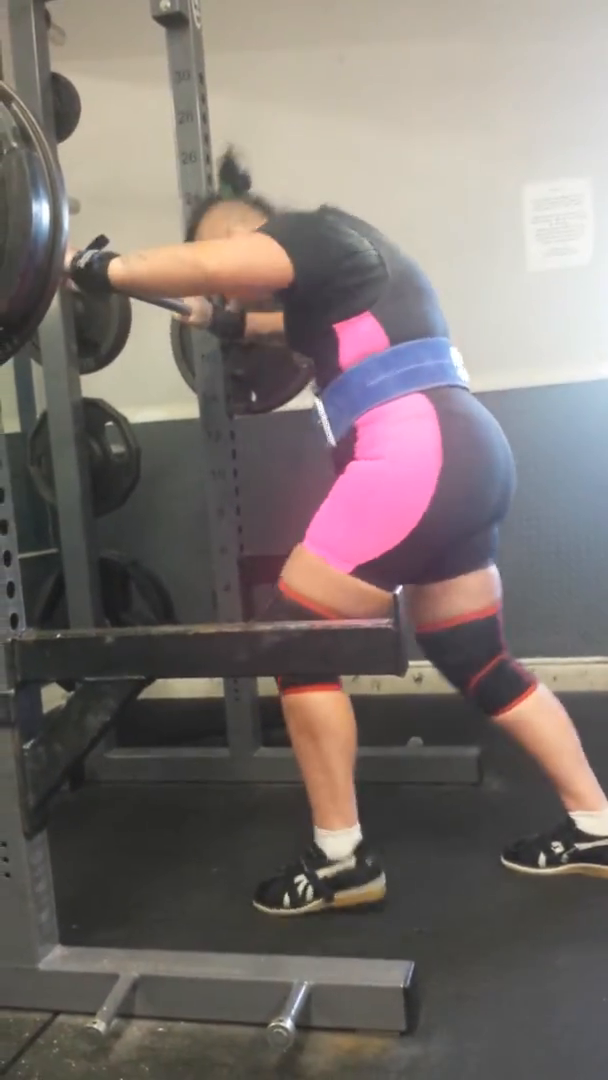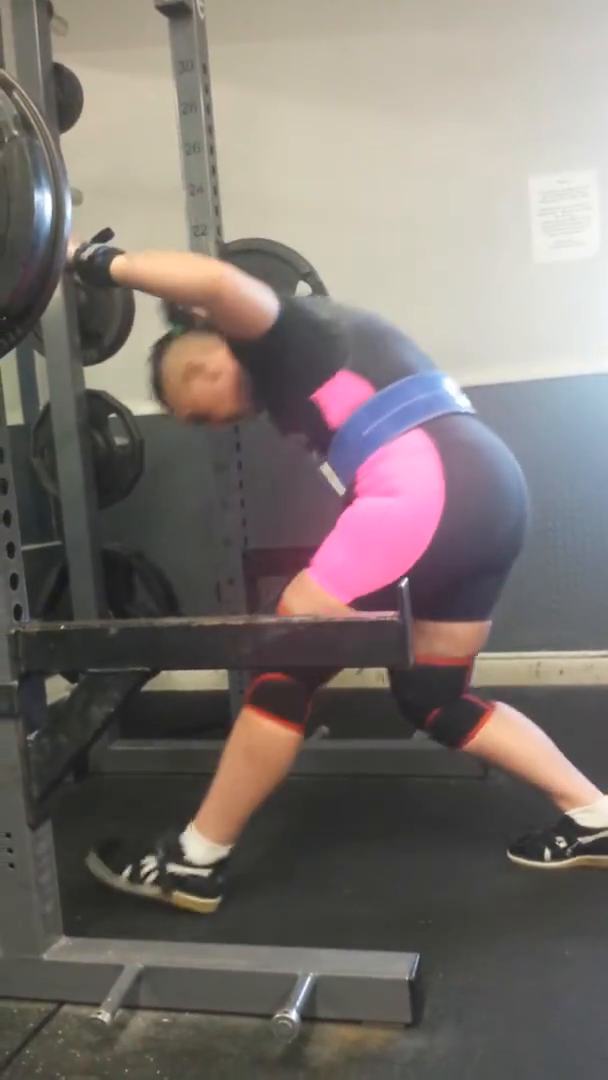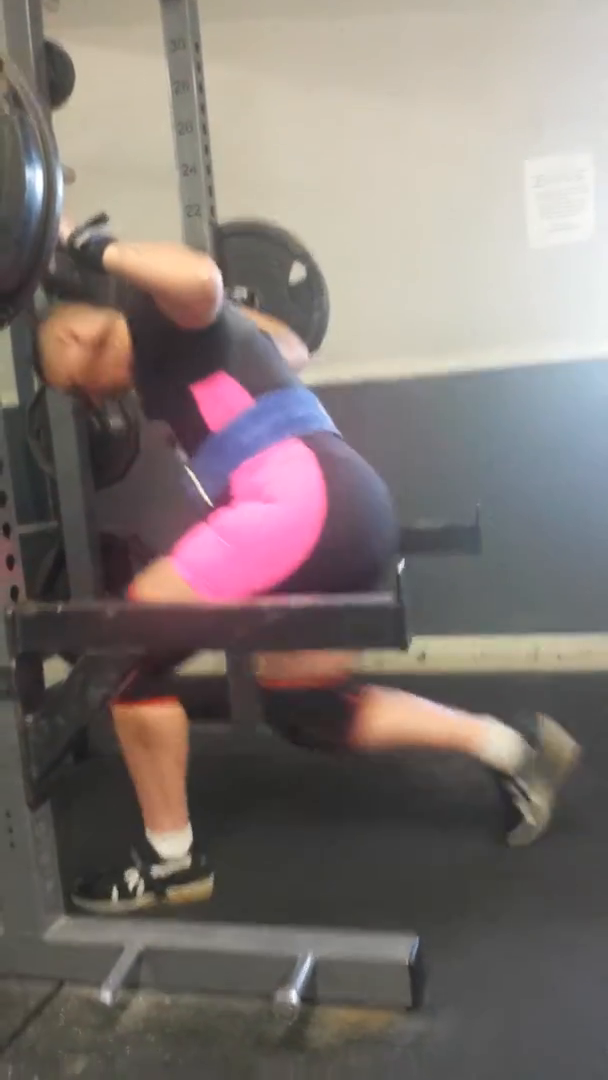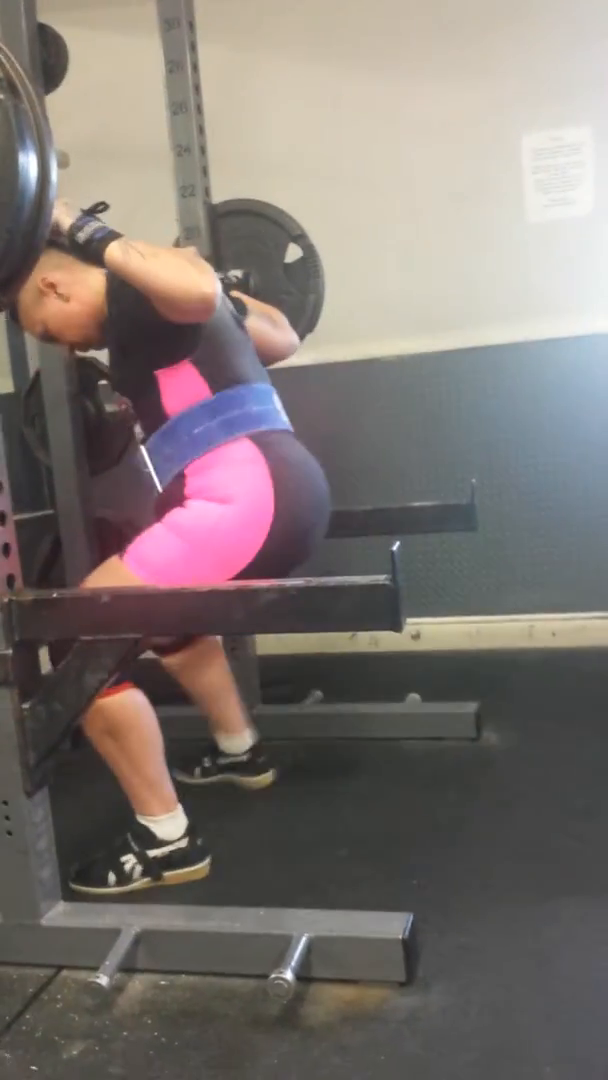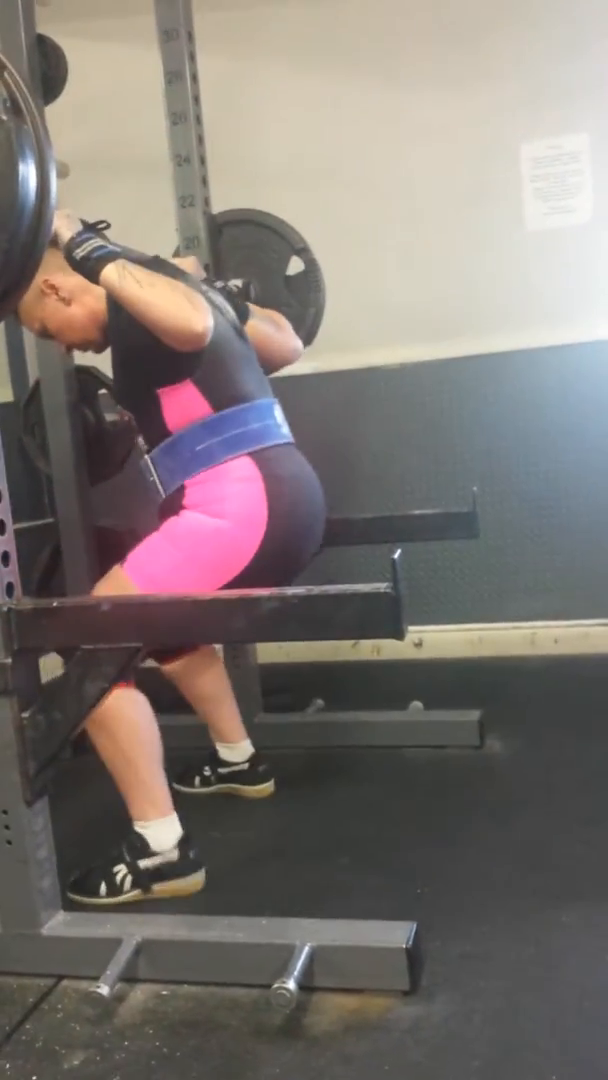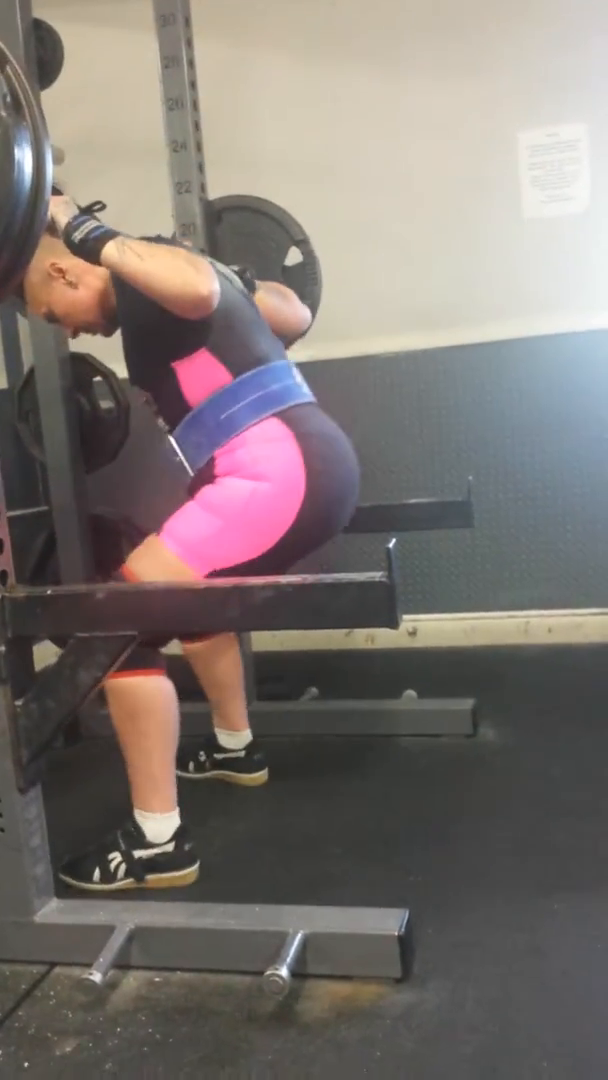
dt=0.3s
person 1, frame 1
left shoulder: (316, 232)
right shoulder: (335, 255)
left elbow: (213, 264)
left wrist: (97, 268)
right wrist: (233, 324)
left hip: (415, 456)
right hip: (466, 454)
right knee: (475, 661)
left ankle: (342, 861)
person 1, frame 2
left shoulder: (272, 333)
right shoulder: (297, 350)
left elbow: (213, 280)
left wrist: (103, 262)
left hip: (425, 491)
right hip: (486, 486)
left knee: (287, 665)
right knee: (432, 698)
left ankle: (194, 861)
person 1, frame 3
left shoulder: (164, 323)
right shoulder: (187, 338)
left elbow: (197, 283)
right elbow: (290, 352)
left wrist: (92, 248)
left hip: (303, 503)
right hip: (348, 507)
right knee: (309, 713)
left ankle: (170, 862)
right ankle: (515, 748)
person 1, frame 4
left shoulder: (131, 294)
right shoulder: (154, 298)
left elbow: (197, 290)
right elbow: (282, 338)
left wrist: (93, 236)
right wrist: (223, 288)
left hip: (245, 501)
right hip: (284, 491)
left ankle: (165, 841)
right ankle: (240, 750)
person 1, frame 5
left shoulder: (144, 295)
right shoulder: (174, 288)
left elbow: (190, 325)
right elbow: (286, 343)
left wrist: (94, 255)
right wrist: (206, 284)
left hip: (242, 509)
right hip: (285, 497)
left ankle: (160, 850)
right ankle: (238, 761)
person 1, frame 6
left shoulder: (144, 278)
right shoulder: (177, 263)
left elbow: (195, 288)
right elbow: (295, 315)
left wrist: (91, 235)
left hip: (276, 474)
right hip: (316, 461)
right knee: (187, 591)
left ankle: (156, 842)
right ankle: (236, 747)
